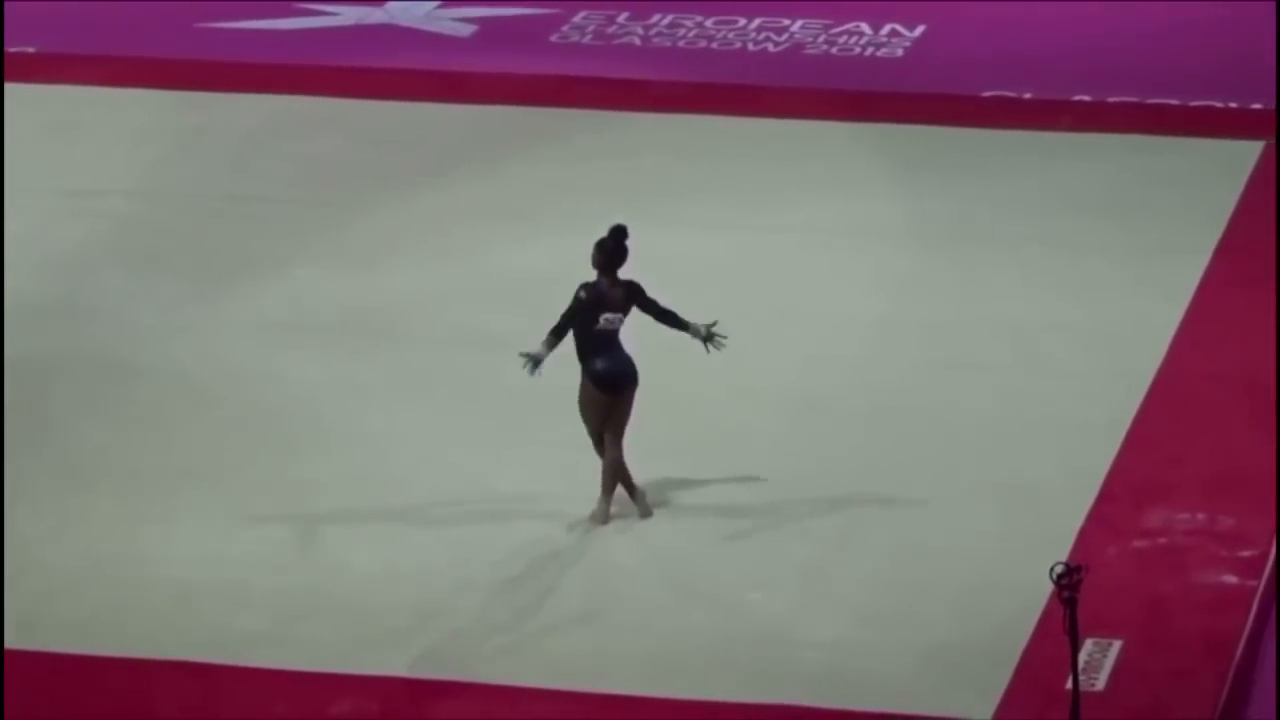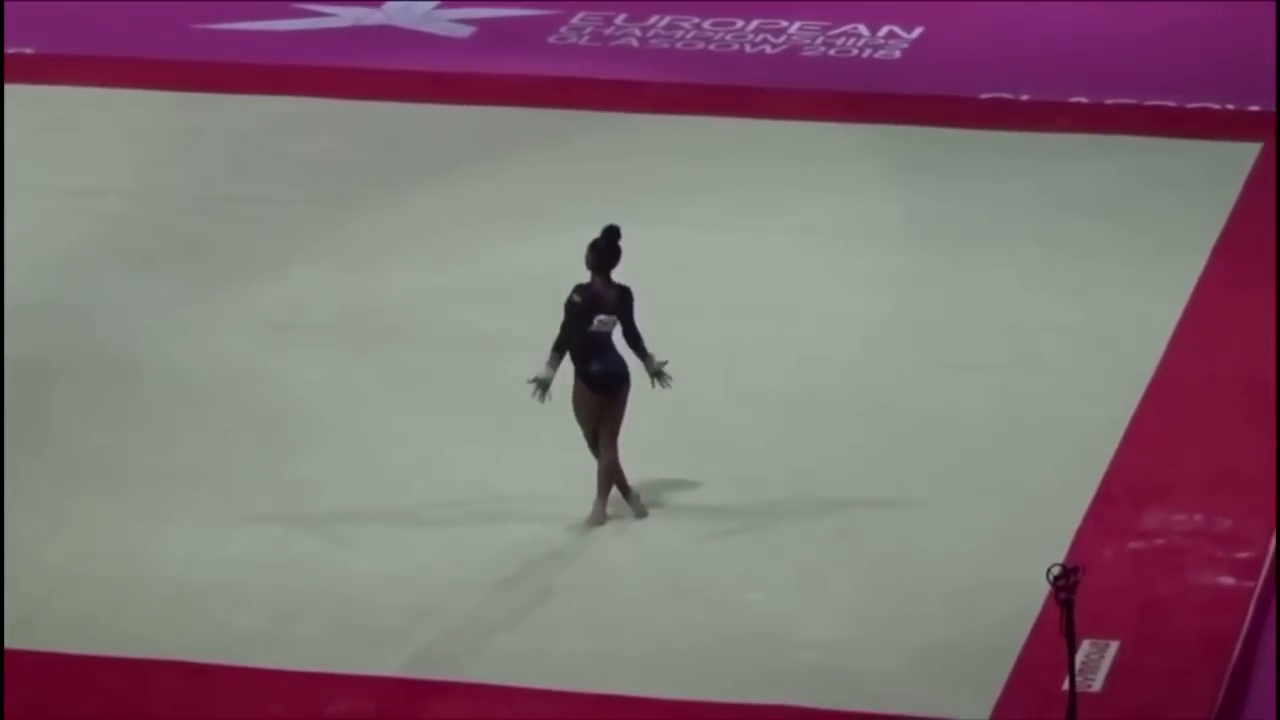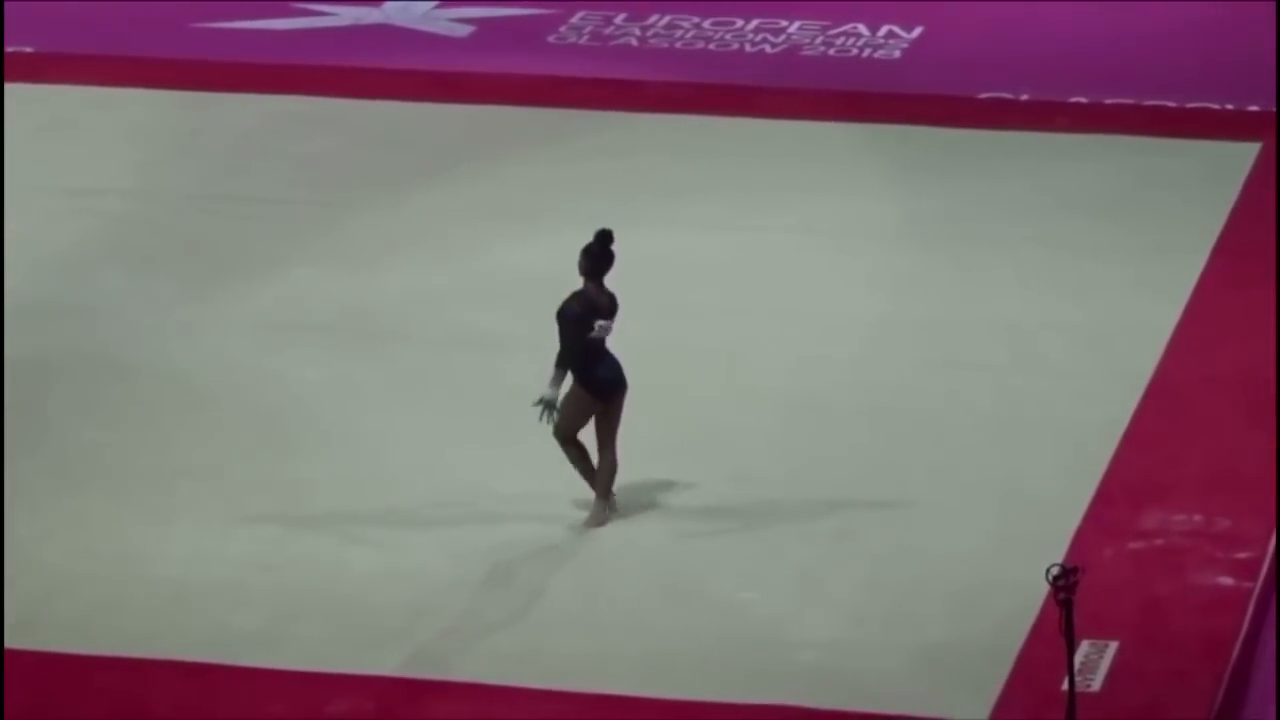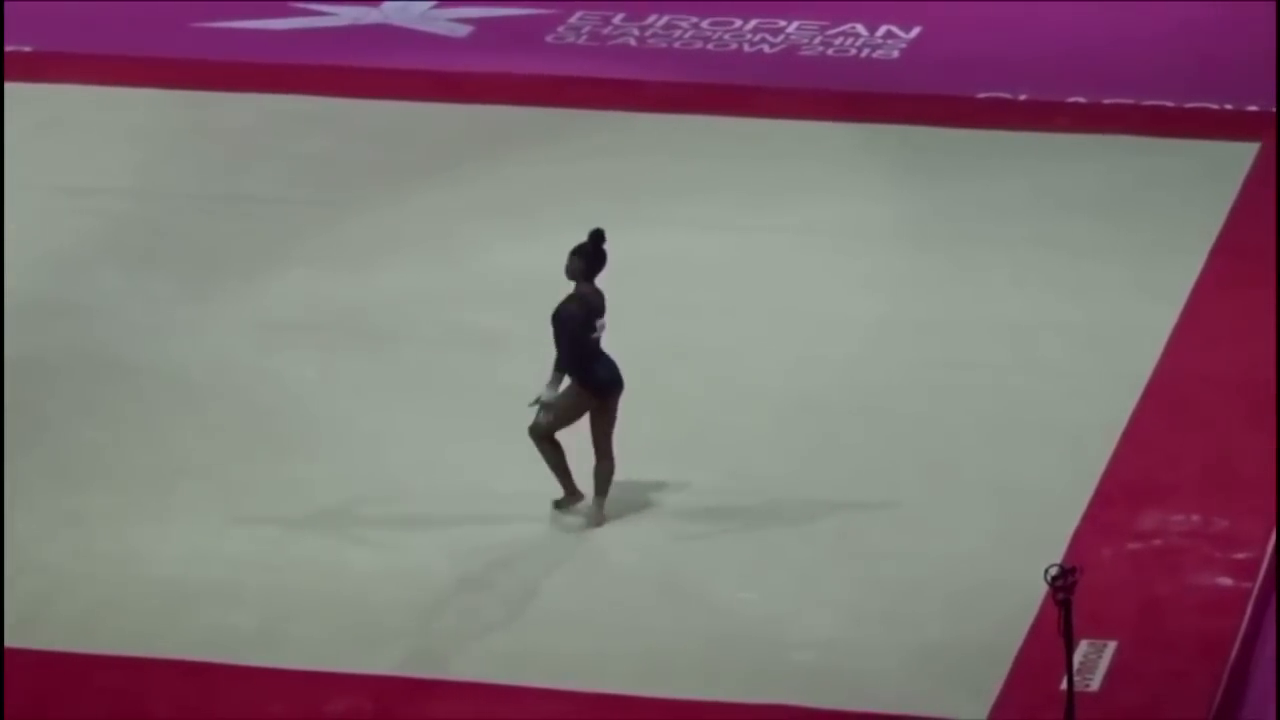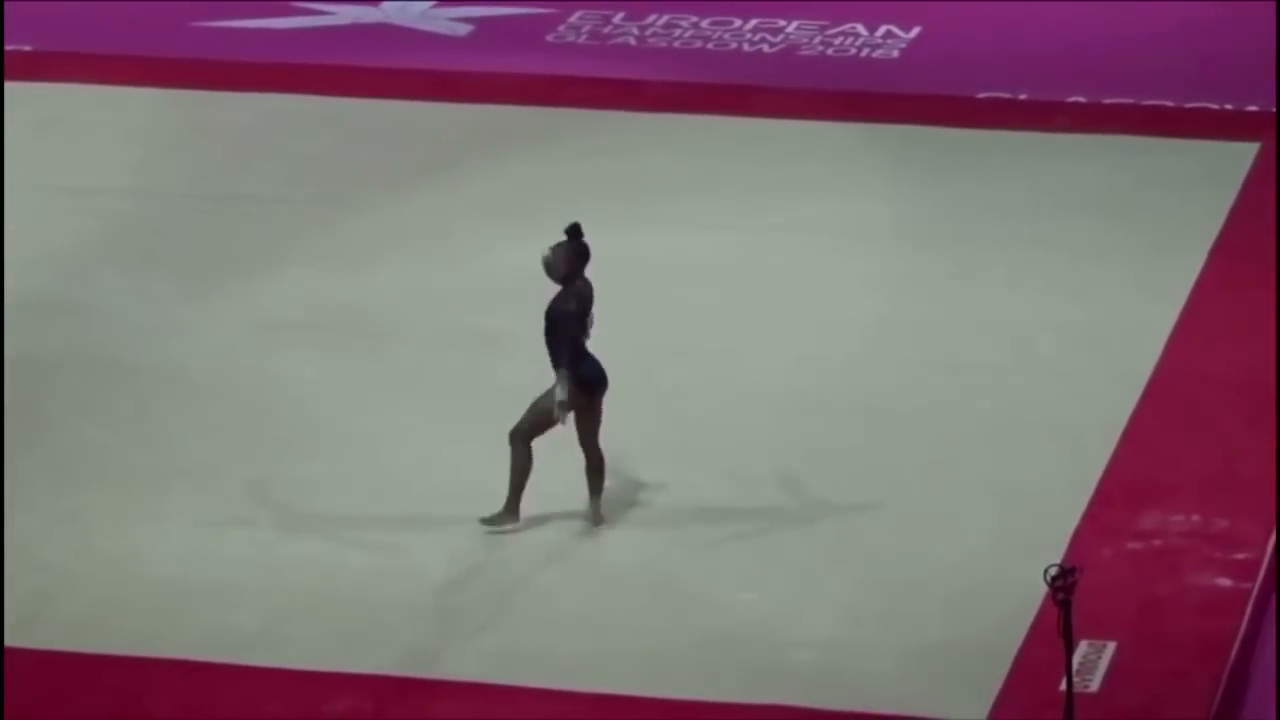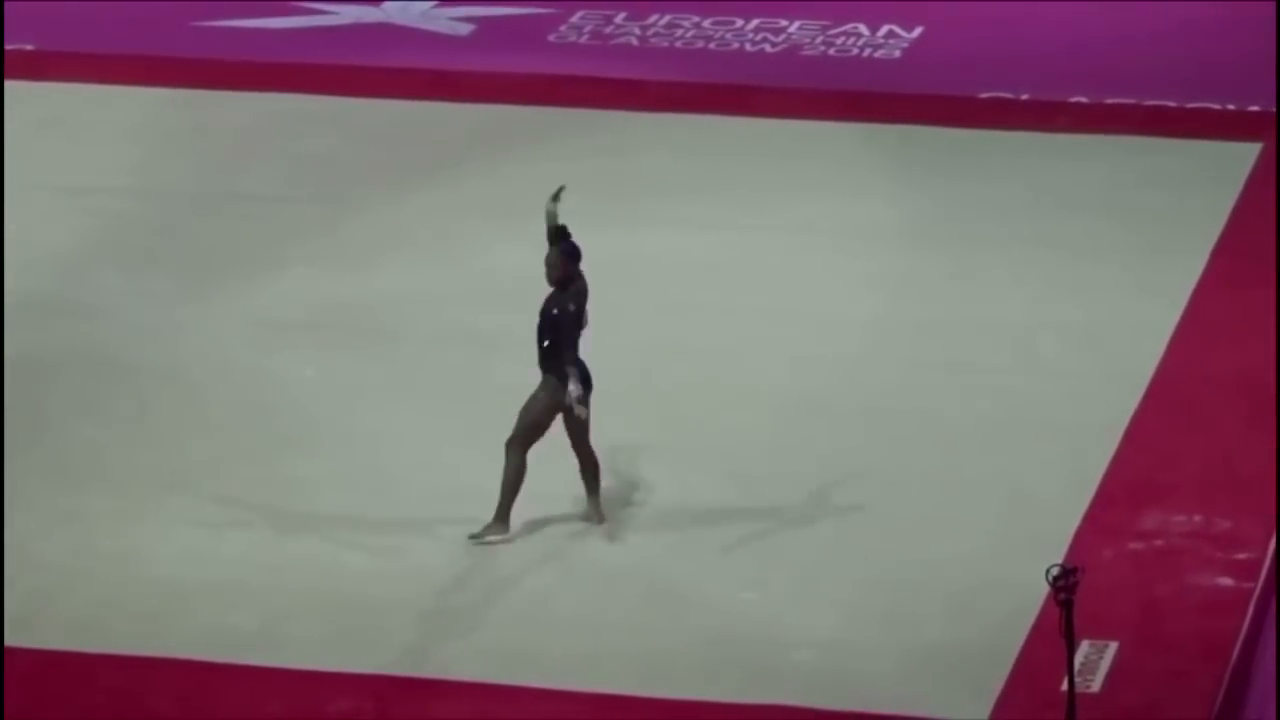
dt=0.1s
person 1, frame 1
left shoulder: (589, 293)
right shoulder: (631, 290)
left elbow: (566, 324)
right elbow: (663, 314)
left wrist: (542, 351)
right wrist: (698, 330)
left hip: (598, 374)
right hip: (626, 369)
left knee: (601, 440)
right knee: (613, 441)
left ankle: (634, 493)
right ankle: (605, 505)
person 1, frame 2
left shoulder: (582, 295)
right shoulder: (623, 294)
left elbow: (567, 334)
right elbow: (632, 333)
left wrist: (549, 371)
right wrist: (650, 363)
left hip: (592, 374)
right hip: (618, 371)
left knee: (596, 441)
right knee: (608, 441)
left ankle: (627, 495)
right ankle: (603, 505)
person 1, frame 3
left shoulder: (577, 301)
right shoulder: (610, 299)
left elbow: (568, 346)
left wrist: (554, 388)
left hip: (591, 381)
right hip: (615, 376)
left knee: (564, 434)
right knee: (607, 445)
left ankle: (602, 498)
right ankle: (601, 505)
person 1, frame 4
left shoulder: (574, 304)
right shoulder: (597, 296)
left elbow: (568, 349)
left wrist: (551, 389)
left hip: (588, 381)
right hip: (611, 376)
left knee: (539, 429)
right knee: (603, 445)
left ankle: (571, 493)
right ankle: (597, 506)
person 1, frame 5
left shoulder: (570, 300)
right shoulder: (579, 287)
left elbow: (566, 345)
left wrist: (562, 390)
right wrist: (549, 261)
left hip: (578, 380)
right hip: (594, 376)
left knee: (519, 435)
right knee: (590, 445)
left ankle: (510, 511)
right ankle: (595, 510)
person 1, frame 6
left shoulder: (569, 303)
right shoulder: (575, 286)
left elbow: (568, 346)
right elbow: (557, 240)
left wrist: (573, 386)
right wrist: (552, 215)
left hip: (559, 380)
right hip: (572, 377)
left knee: (516, 446)
right knee: (581, 443)
left ankle: (501, 524)
right ankle: (594, 507)
